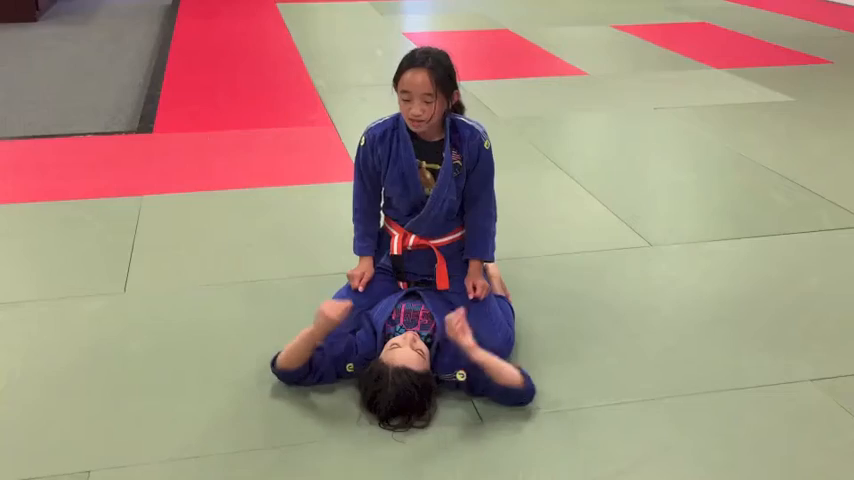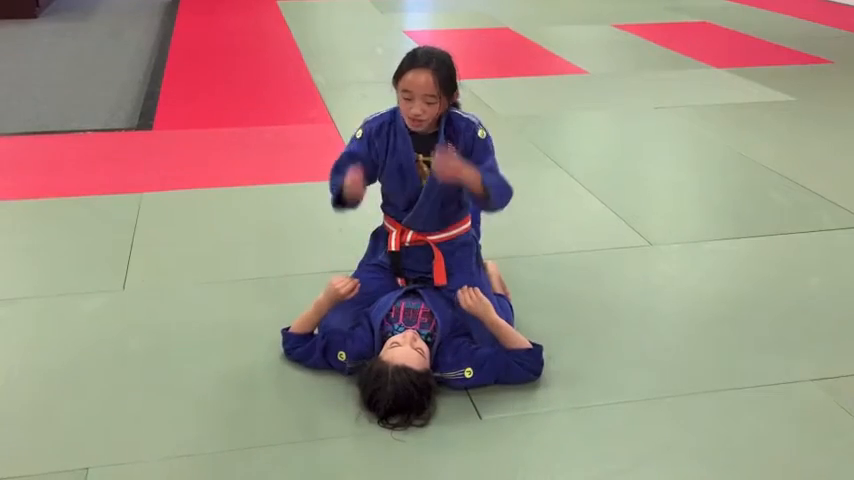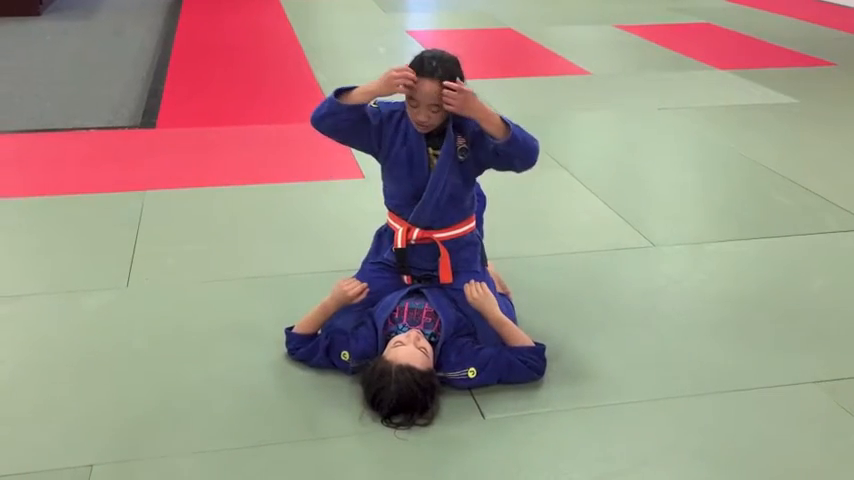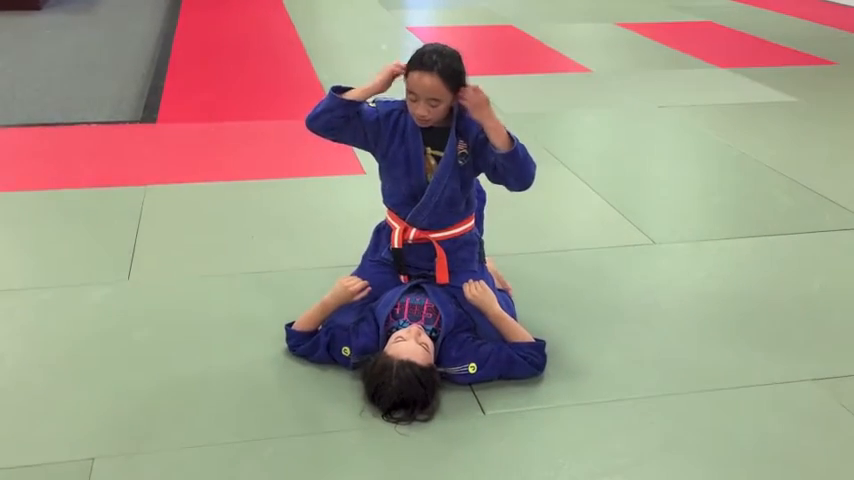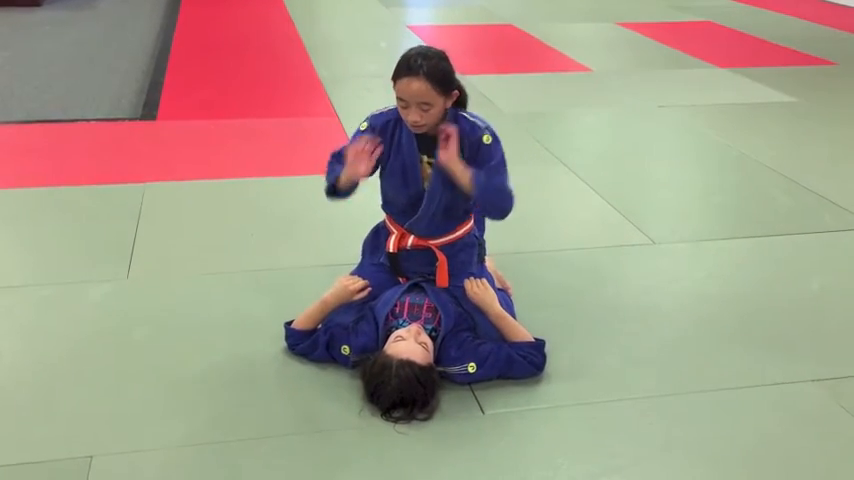
dt=0.5s
person 1, frame 1
left shoulder: (473, 140)
right shoulder: (376, 139)
left elbow: (481, 207)
right elbow: (365, 202)
left wrist: (475, 266)
right wrist: (365, 258)
left hip: (453, 252)
right hip: (395, 251)
person 1, frame 2
left shoulder: (467, 131)
right shoulder: (378, 130)
left elbow: (497, 194)
right elbow: (341, 179)
left wrist: (466, 175)
right wrist: (350, 188)
left hip: (453, 249)
right hip: (394, 245)
left knee: (488, 338)
person 1, frame 3
left shoulder: (471, 130)
right shoulder: (388, 122)
left elbow: (526, 155)
right elbow: (324, 119)
left wrist: (480, 112)
right wrist: (374, 89)
left hip: (457, 251)
right hip: (397, 247)
person 1, frame 4
left shoulder: (474, 129)
right shoulder: (387, 120)
left elbow: (521, 178)
right elbow: (319, 121)
left wrist: (489, 121)
right wrist: (372, 89)
left hip: (456, 251)
right hip: (395, 245)
left ankle: (484, 272)
person 1, frame 5
left shoulder: (474, 135)
right shoulder: (382, 127)
left elbow: (500, 206)
right elbow: (337, 168)
left wrist: (455, 167)
right wrist: (350, 175)
left hip: (454, 253)
right hip: (395, 247)
left ankle: (481, 273)
person 2, frame 1
left shoulder: (362, 353)
right shoulder: (450, 364)
left elbow: (285, 369)
right elbow: (521, 390)
left wrist: (317, 330)
right wrist: (473, 350)
right ankle: (490, 274)
person 2, frame 2
left shoulder: (358, 351)
right shoulder: (452, 364)
left elbow: (295, 343)
right elbow: (530, 363)
left wrist: (326, 300)
right wrist: (488, 316)
right ankle: (488, 273)
person 2, frame 3
left shoulder: (360, 351)
right shoulder: (456, 365)
left elbow: (298, 342)
right elbow: (533, 362)
left wrist: (332, 302)
right wrist: (492, 312)
person 2, frame 4
left shoulder: (361, 346)
right shoulder: (457, 361)
left elbow: (299, 339)
right elbow: (533, 357)
left wrist: (331, 300)
right wrist: (492, 309)
person 2, frame 5
left shoulder: (361, 345)
right shoulder: (457, 360)
left elbow: (298, 337)
right elbow: (532, 357)
left wrist: (331, 299)
right wrist: (493, 307)
